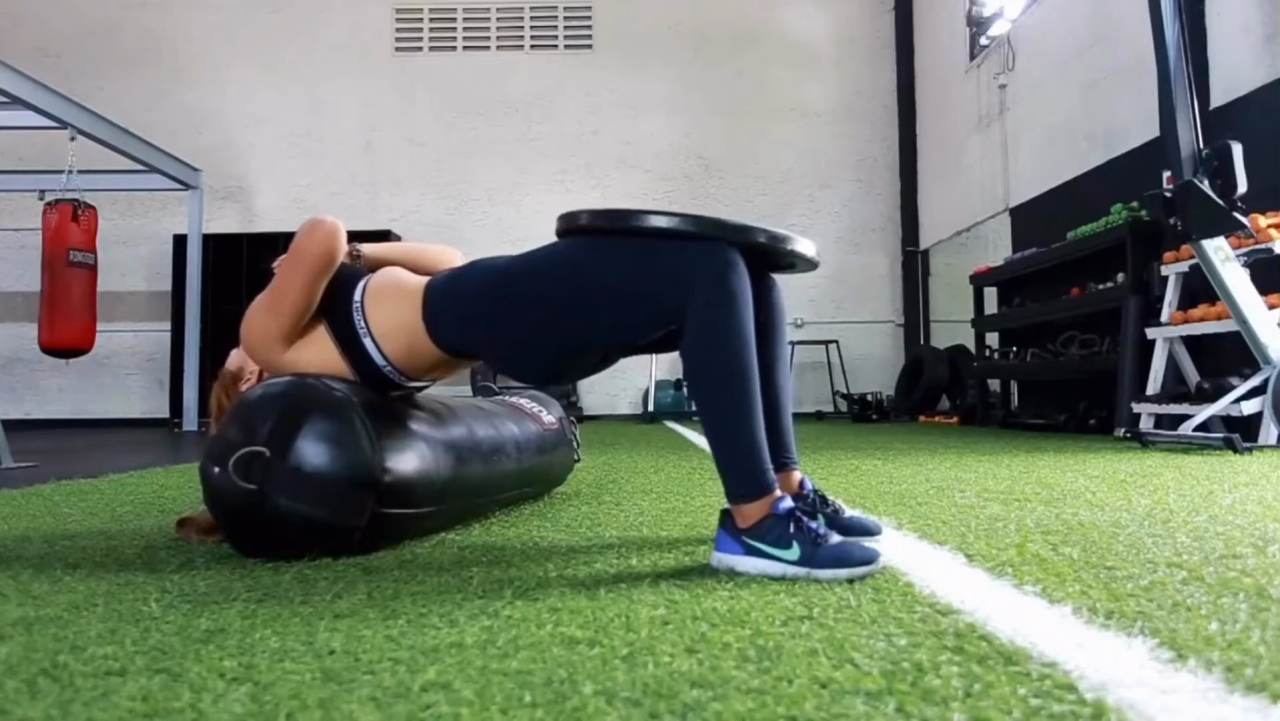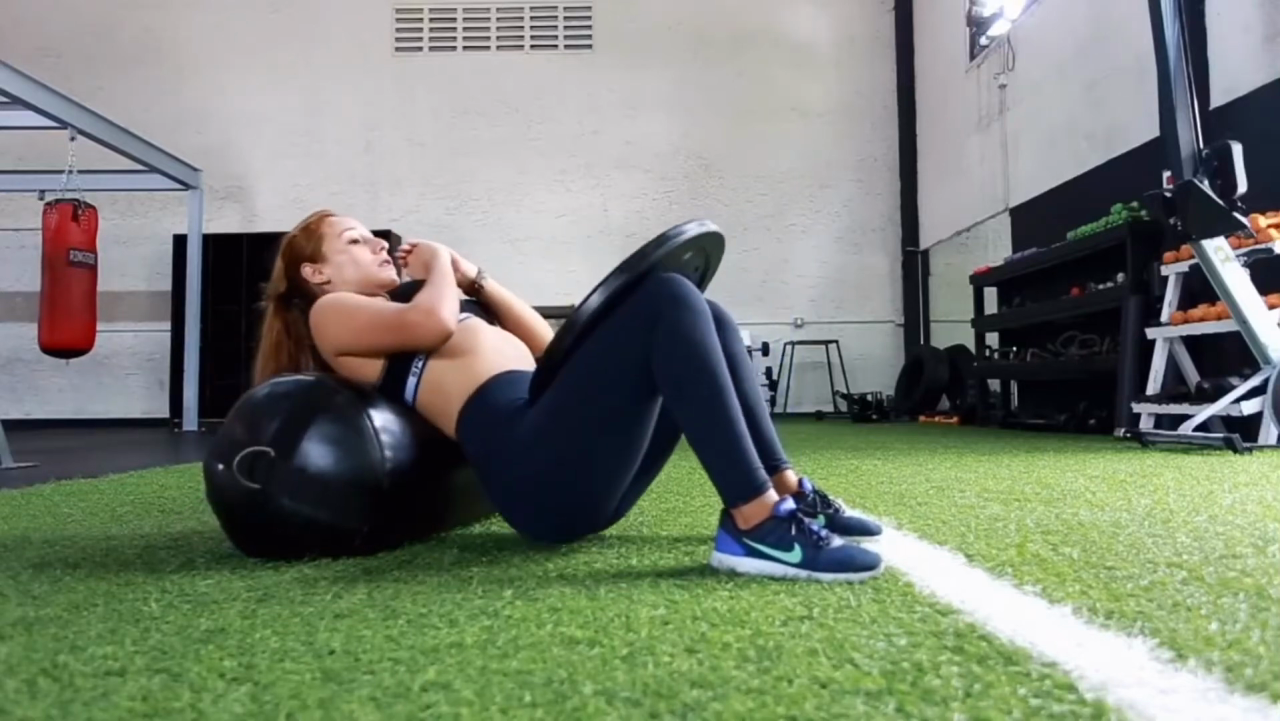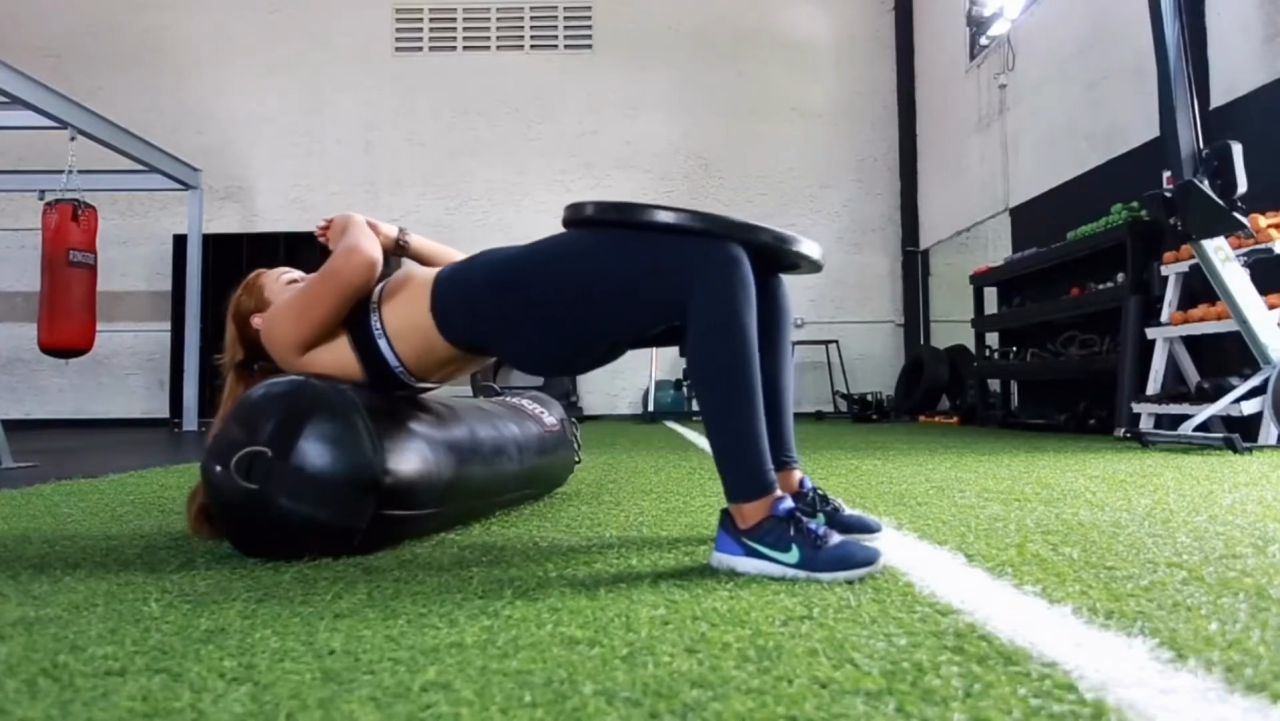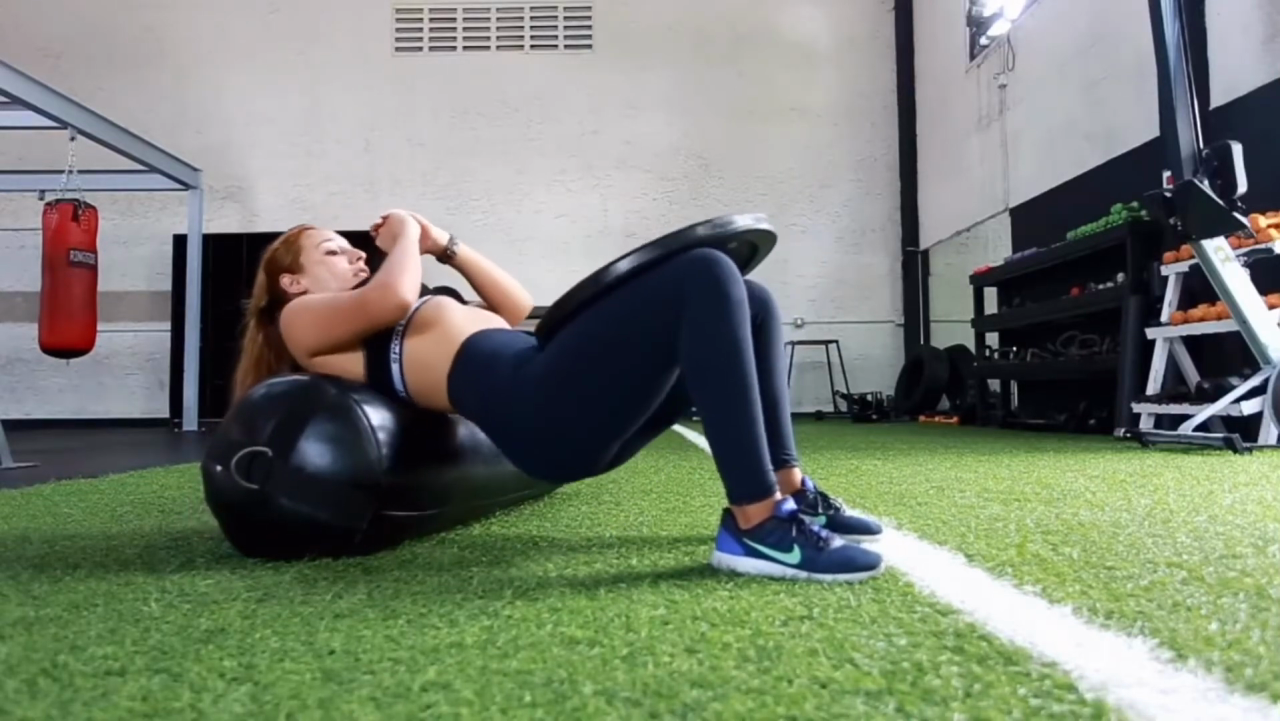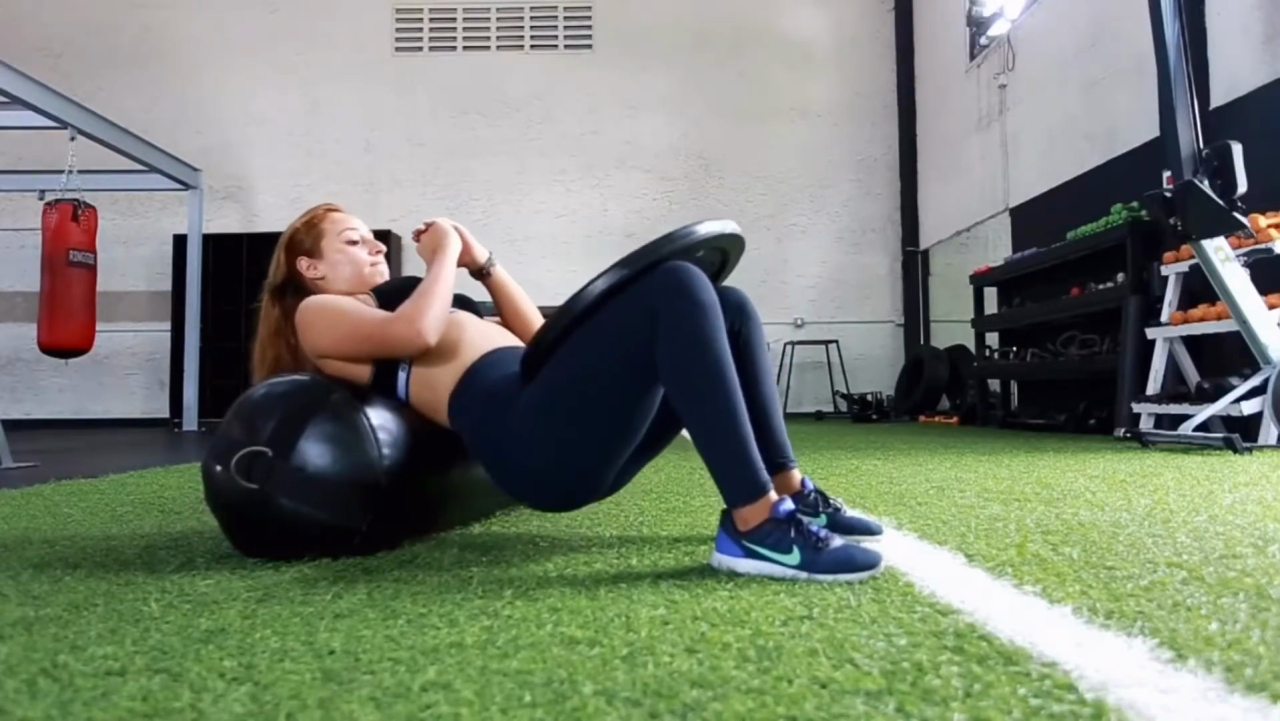
dt=1s
person 1, frame 1
left shoulder: (380, 349)
right shoulder: (269, 336)
left elbow: (447, 261)
right elbow: (322, 234)
left wrist: (359, 255)
right wrist: (344, 254)
left hip: (540, 323)
right hip: (508, 313)
left knee: (744, 281)
right knee: (713, 269)
left ankle: (785, 490)
right ankle: (755, 525)
person 1, frame 2
left shoulder: (397, 317)
right shoulder: (331, 314)
left elbow: (543, 346)
right elbow: (431, 323)
left wrist: (471, 278)
right wrist: (439, 269)
left hip: (583, 469)
right hip: (541, 472)
left knee: (704, 320)
right knee: (668, 299)
left ankle: (788, 491)
right ankle: (758, 527)
person 1, frame 3
left shoulder: (377, 337)
right shoulder: (290, 334)
left elbow: (463, 268)
right elbow: (358, 265)
left wrist: (396, 237)
right wrist: (355, 236)
left hip: (544, 309)
right hip: (518, 305)
left knee: (752, 278)
right knee: (716, 266)
left ankle: (788, 489)
right ankle: (756, 524)
person 1, frame 4
left shoulder: (370, 317)
right shoulder: (302, 320)
left elbow: (518, 309)
right elbow: (391, 298)
left wrist: (444, 245)
right wrist: (406, 241)
left hip: (566, 396)
right hip: (538, 410)
left knee: (747, 301)
right knee: (706, 275)
left ankle: (789, 491)
right ankle: (759, 527)
person 1, frame 5
left shoulder: (387, 314)
right shoulder: (316, 315)
left elbow: (531, 330)
right elbow: (416, 334)
left wrist: (478, 260)
right wrist: (443, 253)
left hip: (578, 427)
right hip: (537, 432)
left knee: (726, 310)
right knee: (677, 289)
left ankle: (789, 490)
right ankle: (757, 528)
